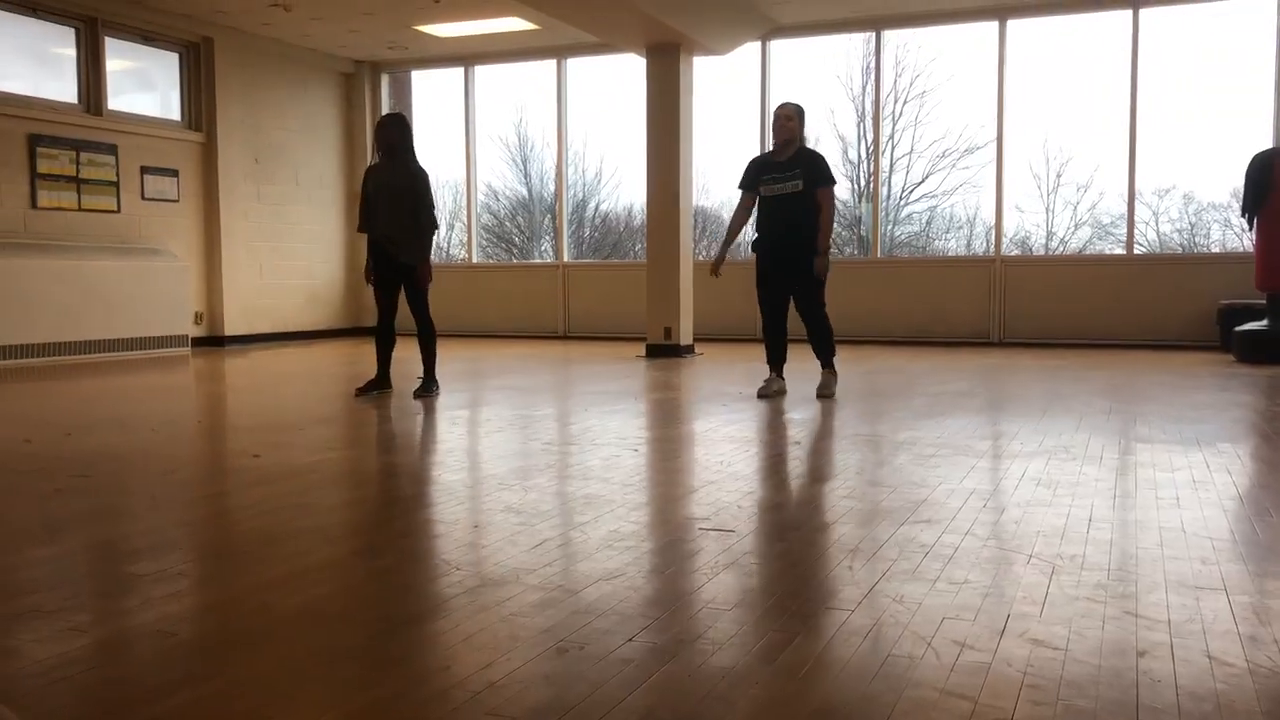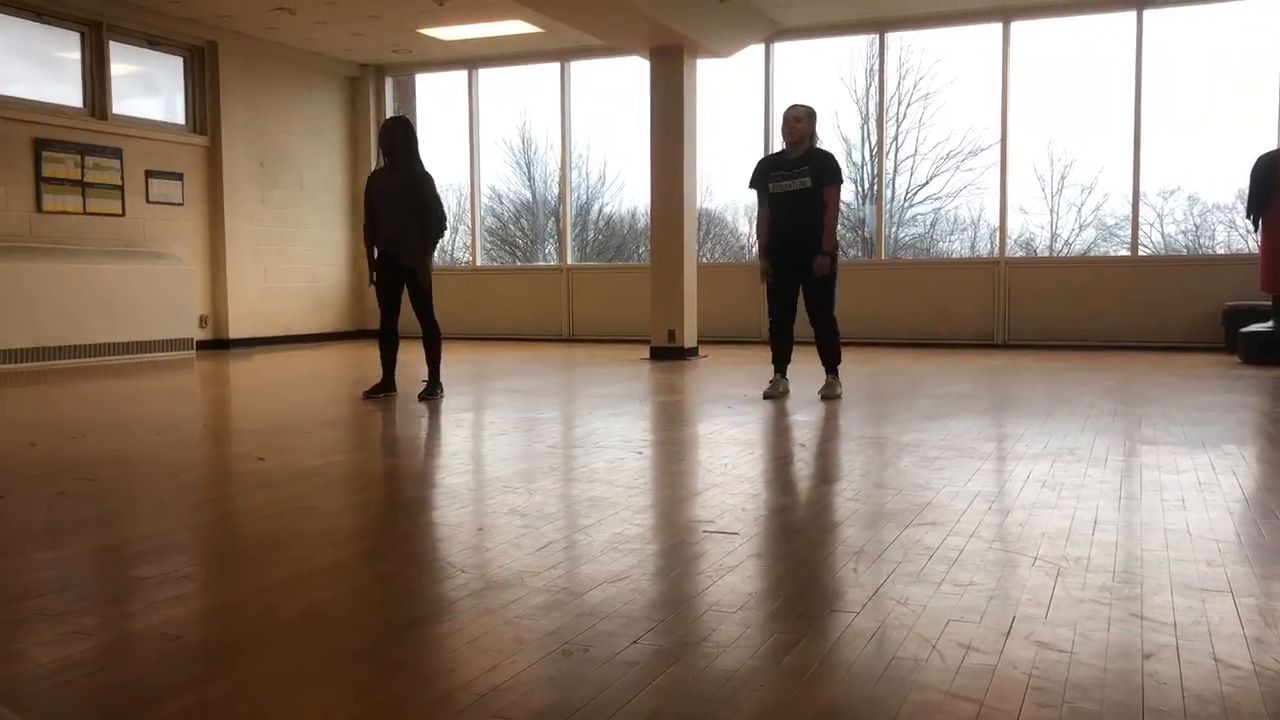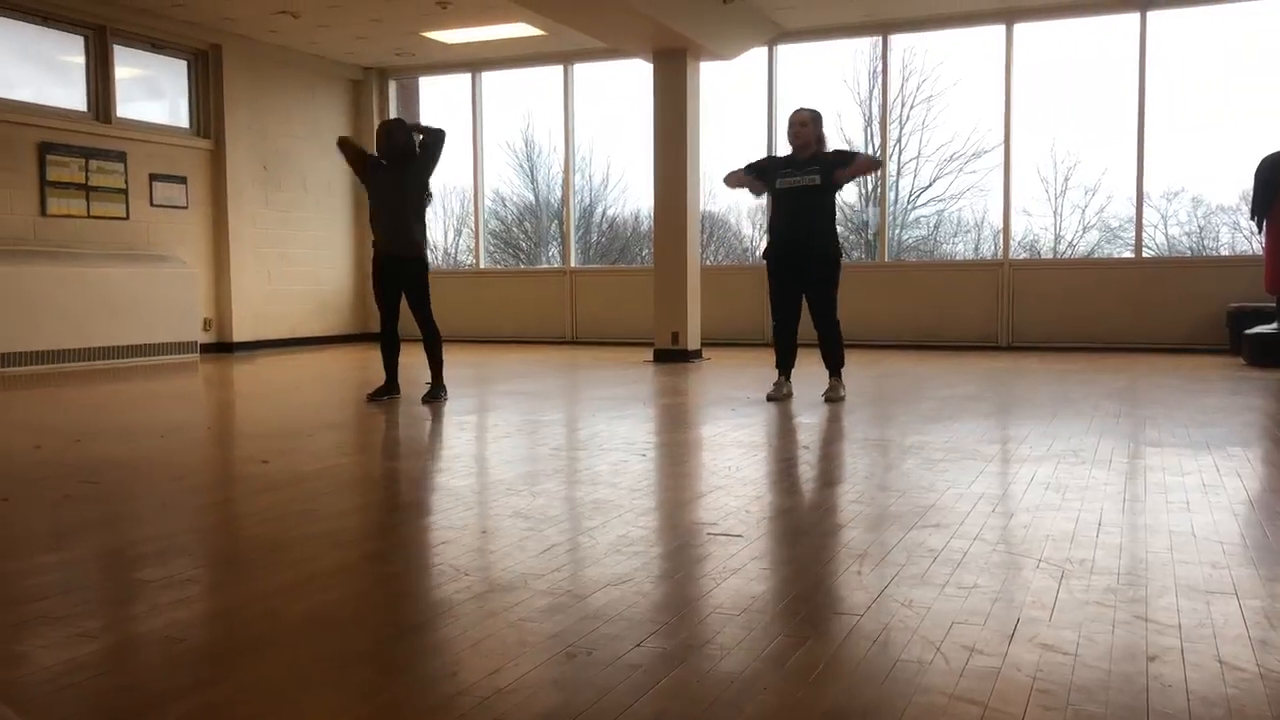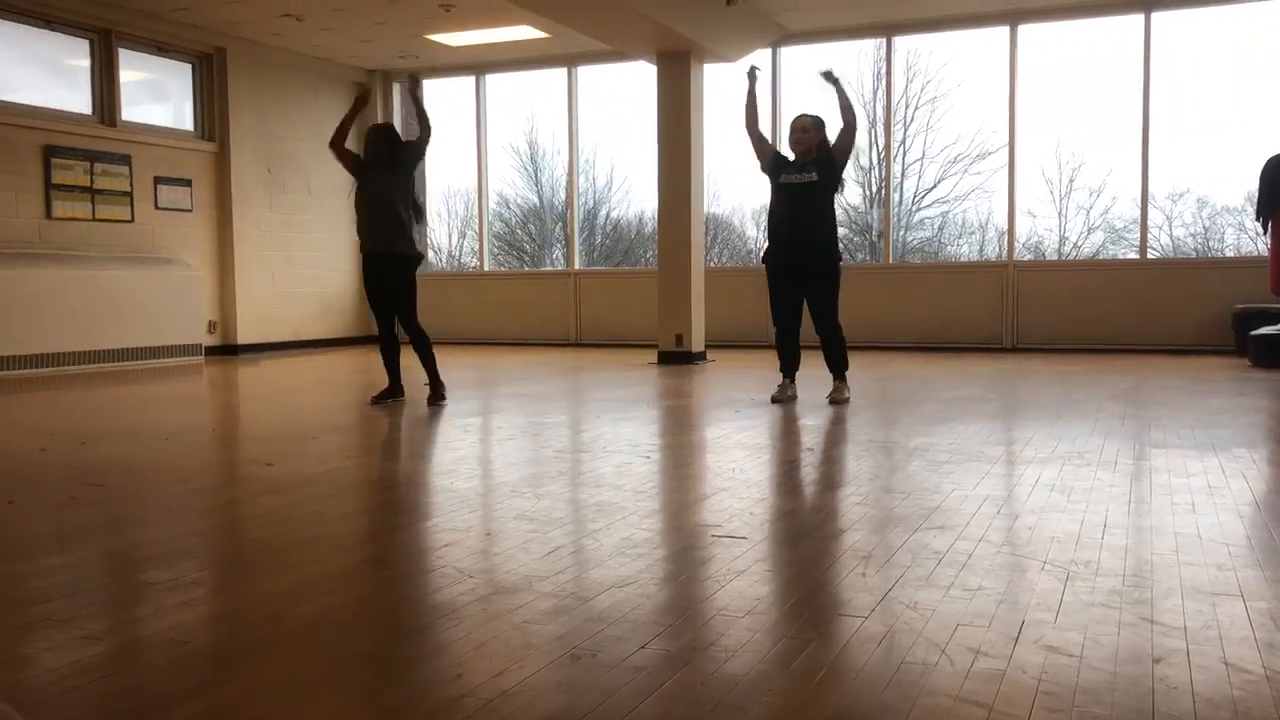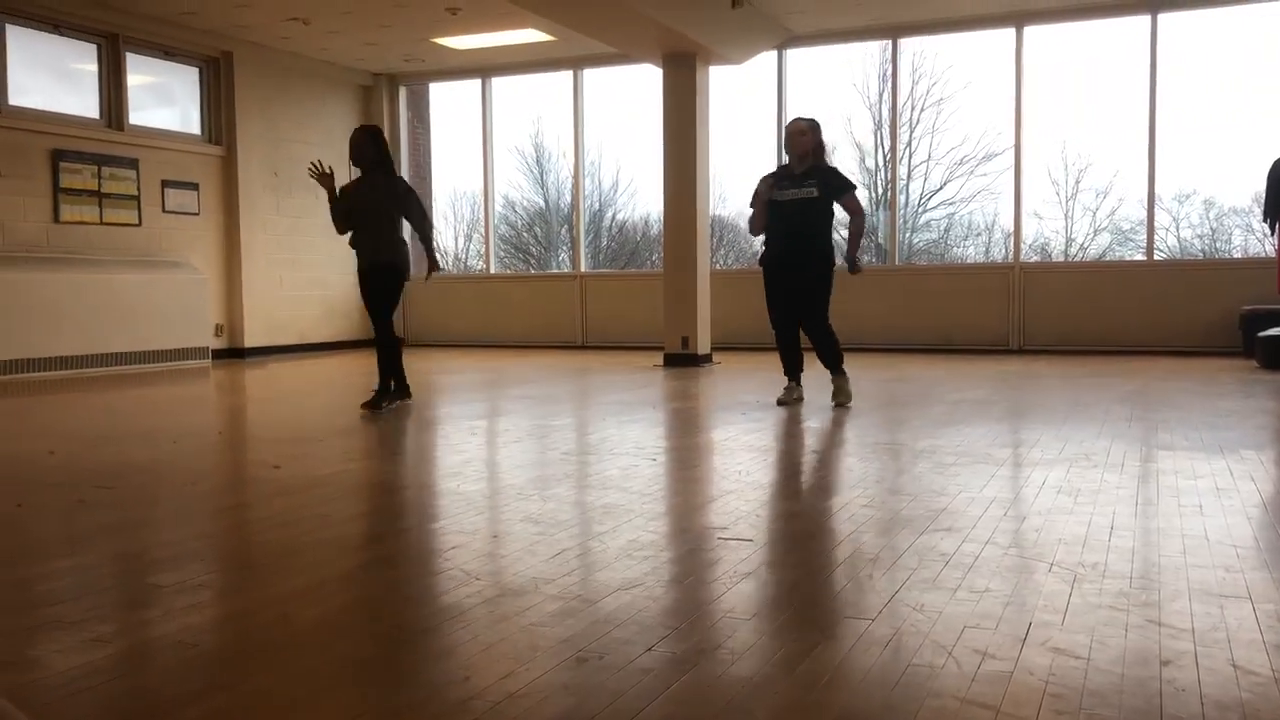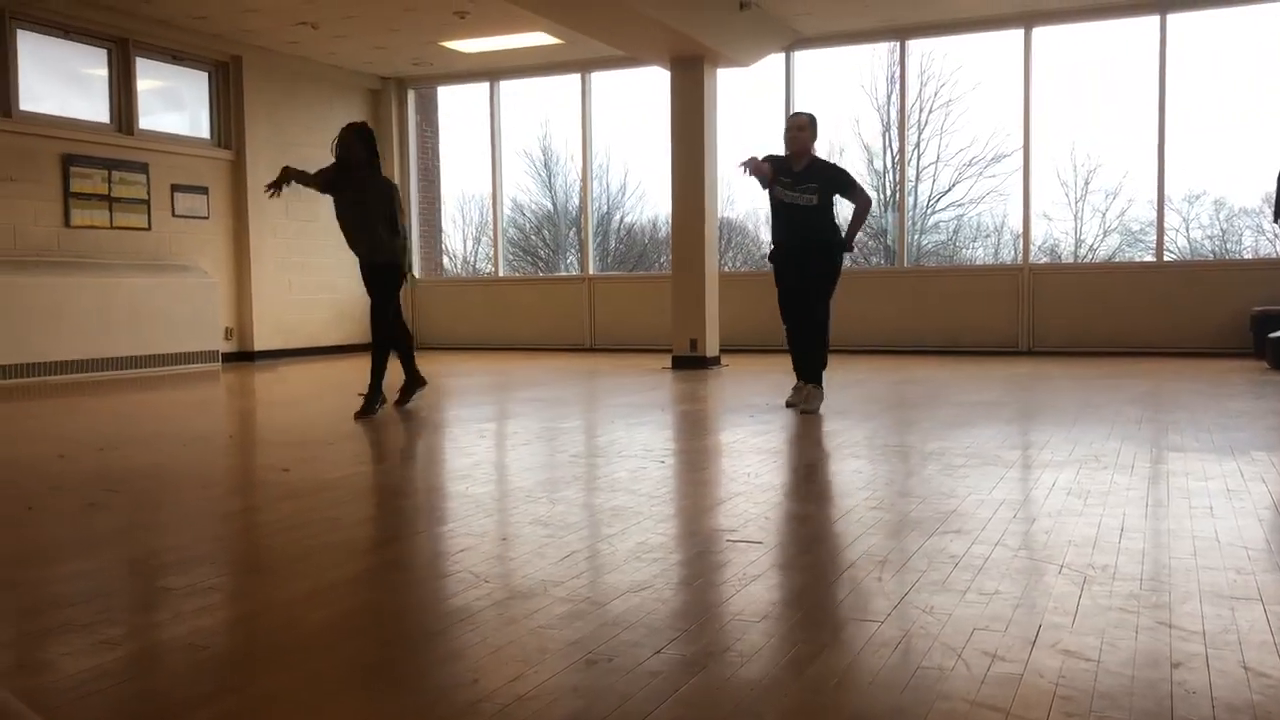
dt=0.2s
person 1, frame 1
left shoulder: (812, 162)
right shoulder: (758, 166)
left elbow: (827, 208)
right elbow: (745, 209)
left wrist: (822, 252)
right wrist: (724, 250)
left hip: (805, 252)
right hip: (769, 252)
left knee: (813, 311)
right knee: (772, 315)
left ankle: (828, 370)
right ankle: (775, 376)
person 1, frame 2
left shoulder: (823, 161)
right shoulder: (768, 165)
left elbow: (832, 208)
right elbow: (764, 213)
left wrist: (826, 251)
right wrist: (762, 255)
left hip: (815, 252)
right hip: (779, 253)
left knee: (821, 315)
right knee: (779, 316)
left ankle: (832, 376)
right ankle: (780, 376)
person 1, frame 3
left shoulder: (831, 162)
right shoulder: (773, 165)
left elbow: (874, 162)
right elbow: (732, 178)
left wrist: (847, 173)
right wrist: (747, 180)
left hip: (820, 256)
right hip: (781, 256)
left knee: (825, 318)
right knee: (783, 319)
left ankle: (835, 379)
right ankle: (783, 379)
person 1, frame 4
left shoulder: (828, 166)
right shoulder: (778, 167)
left elbow: (850, 126)
right elbow: (753, 129)
left wrist: (836, 85)
right wrist: (751, 86)
left hip: (820, 258)
right hip: (781, 259)
left knee: (826, 319)
right knee: (784, 322)
left ankle: (840, 380)
right ankle: (787, 380)
person 1, frame 5
left shoulder: (827, 175)
right shoulder: (774, 179)
left elbow: (857, 213)
right elbow: (755, 228)
left wrist: (852, 254)
right wrist: (761, 196)
left hip: (815, 262)
right hip: (777, 263)
left knee: (814, 323)
right knee: (783, 325)
left ankle: (839, 376)
right ankle: (793, 383)
person 1, frame 6
left shoulder: (828, 172)
right shoulder: (775, 165)
left elbow: (864, 201)
right elbow: (762, 174)
left wrist: (848, 237)
right wrist: (755, 165)
left hip: (823, 257)
right hip: (786, 257)
left knee: (814, 315)
right knee: (792, 319)
left ankle: (816, 384)
right ankle: (802, 382)
person 2, frame 1
left shoulder: (415, 174)
right shoulder: (373, 174)
left elbow: (427, 221)
right elbow: (369, 222)
left wrist: (425, 260)
right wrist: (370, 259)
left hip: (411, 256)
right hip: (384, 256)
left knee: (420, 314)
right knee: (384, 316)
left ankle: (430, 378)
right ankle: (382, 376)
person 2, frame 2
left shoulder: (420, 178)
right shoulder: (376, 179)
left elbow: (435, 223)
right elbow: (370, 225)
left wrist: (426, 259)
right wrist: (371, 259)
left hip: (414, 259)
right hip: (386, 259)
left knee: (425, 317)
right knee: (387, 319)
left ankle: (434, 380)
right ankle: (387, 379)
person 2, frame 3
left shoulder: (416, 169)
right shoulder: (373, 171)
left elbow: (437, 136)
right elbow: (344, 144)
left wrist: (413, 128)
right wrist: (349, 143)
left hip: (412, 257)
right hip: (383, 258)
left knee: (424, 319)
right knee: (387, 322)
left ankle: (438, 383)
right ankle: (391, 382)
person 2, frame 4
left shoulder: (403, 169)
right shoulder: (364, 172)
left elbow: (425, 135)
right elbow: (336, 145)
left wrist: (416, 98)
right wrist: (356, 108)
left hip: (401, 256)
right hip: (373, 258)
left knee: (408, 322)
right knee: (384, 326)
left ankle: (435, 382)
right ankle: (395, 384)
person 2, frame 5
left shoulder: (394, 184)
right shoulder: (351, 189)
left elbow: (420, 219)
right elbow: (342, 226)
left wrist: (430, 253)
right wrist: (330, 188)
left hip: (392, 263)
right hip: (366, 264)
left knee: (383, 323)
right knee: (381, 325)
left ankle: (386, 388)
right ankle: (397, 386)
person 2, frame 6
left shoulder: (383, 185)
right shoulder: (337, 177)
left elbow: (397, 229)
right elbow: (315, 181)
left wrist: (403, 265)
right wrist: (289, 175)
left hip: (387, 261)
right hip: (368, 260)
left knee: (381, 322)
right knee: (390, 318)
left ankle: (374, 393)
right ankle: (412, 377)
